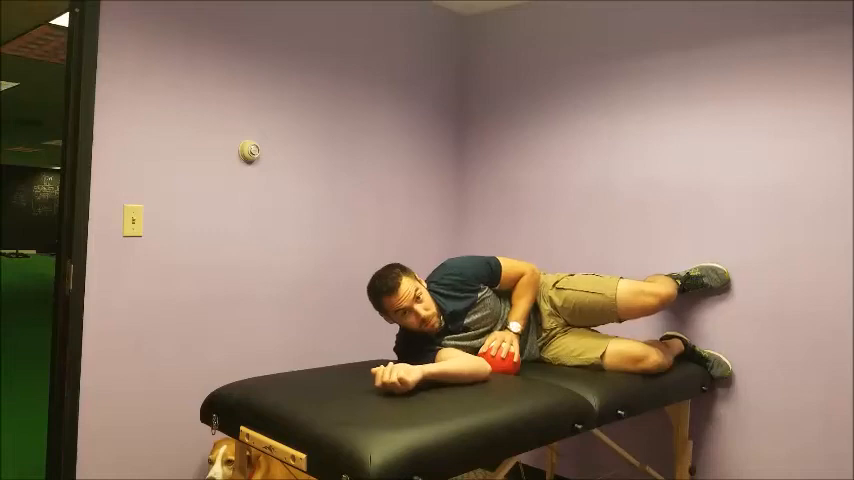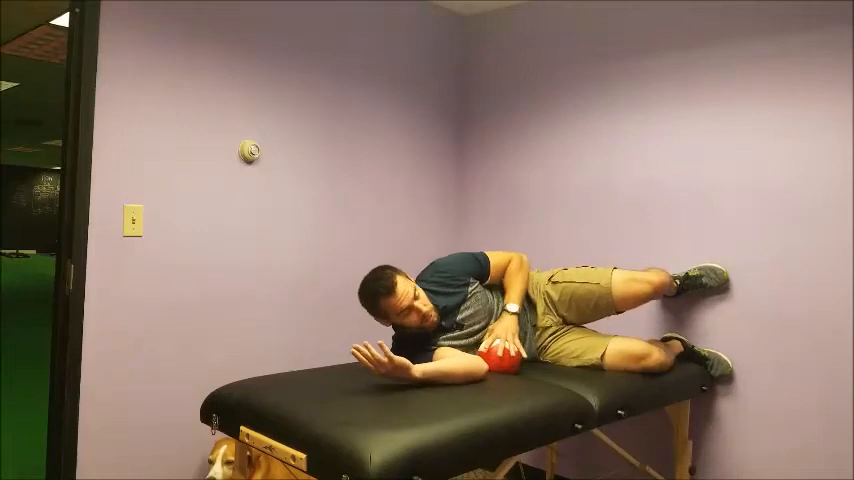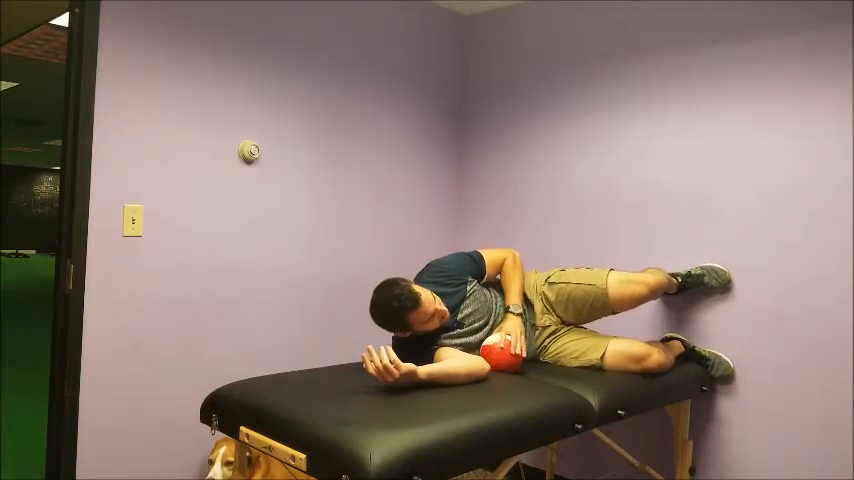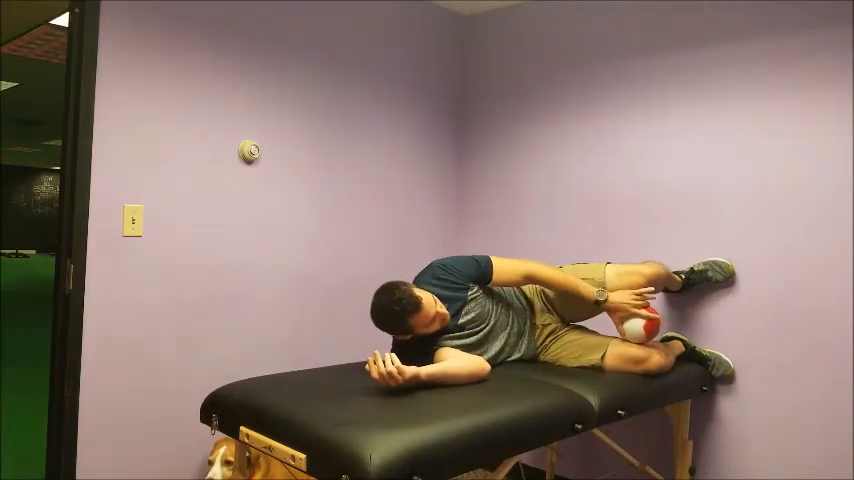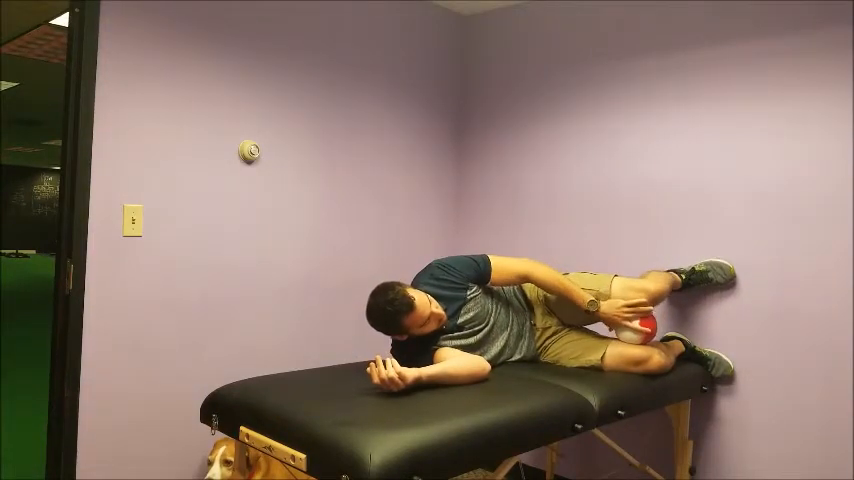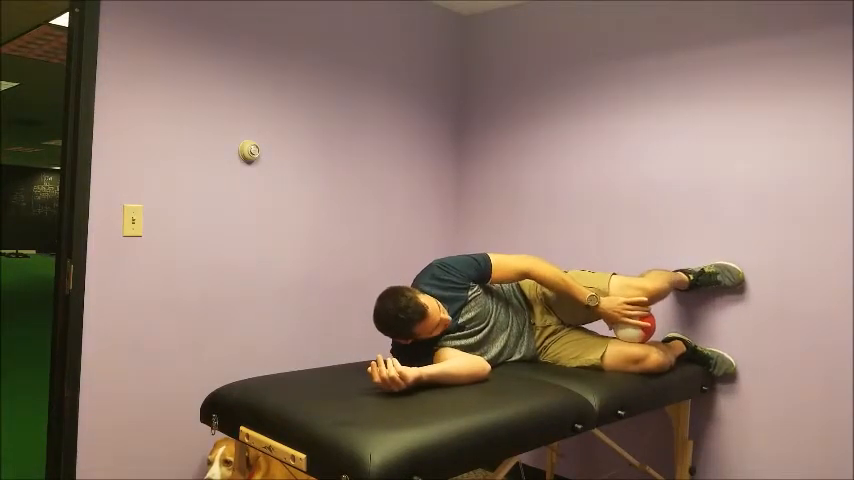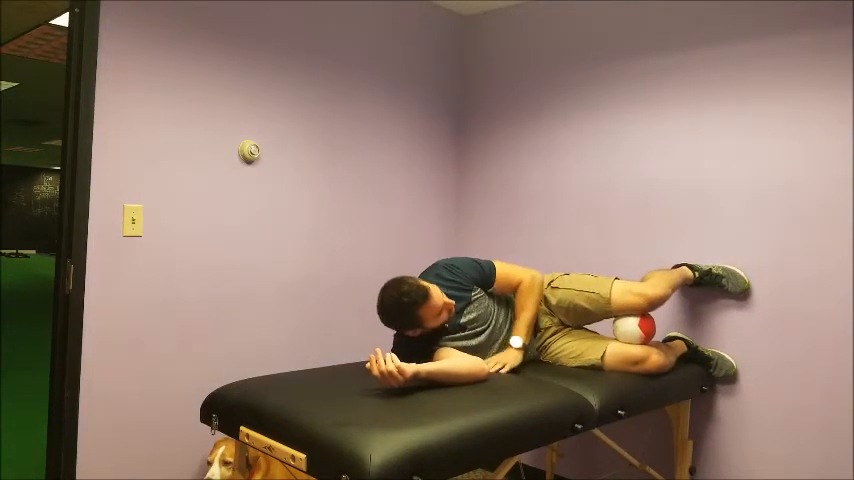
dt=0.7s
person 1, frame 1
left shoulder: (453, 274)
right shoulder: (415, 347)
left elbow: (529, 273)
right elbow: (480, 367)
left wrist: (512, 327)
right wrist: (414, 373)
left hip: (546, 300)
right hip: (546, 344)
left knee: (656, 296)
right knee: (651, 360)
left ankle: (679, 282)
right ankle: (678, 346)
person 1, frame 2
left shoulder: (443, 273)
right shoulder: (413, 346)
left elbow: (516, 261)
right elbow: (478, 366)
left wrist: (509, 315)
right wrist: (409, 373)
left hip: (539, 295)
right hip: (542, 343)
left knee: (651, 283)
right knee: (652, 358)
left ankle: (677, 283)
right ankle: (678, 346)
person 1, frame 3
left shoulder: (440, 273)
right shoulder: (416, 347)
left elbow: (509, 258)
right elbow: (479, 366)
left wrist: (513, 314)
right wrist: (412, 375)
left hip: (539, 295)
right hip: (540, 341)
left knee: (648, 284)
right knee: (653, 360)
left ankle: (676, 283)
right ankle: (678, 347)
person 1, frame 4
left shoulder: (443, 274)
right shoulder: (417, 348)
left elbow: (529, 271)
right elbow: (479, 368)
left wrist: (604, 298)
right wrist: (410, 375)
left hip: (541, 297)
right hip: (541, 341)
left knee: (647, 276)
right knee: (653, 360)
left ankle: (678, 281)
right ankle: (679, 347)
person 1, frame 5
left shoulder: (440, 275)
right shoulder: (416, 349)
left elbow: (526, 269)
right elbow: (479, 367)
left wrist: (595, 306)
right wrist: (410, 377)
left hip: (541, 299)
right hip: (543, 343)
left knee: (650, 292)
right knee: (652, 361)
left ankle: (678, 279)
right ankle: (678, 347)
person 1, frame 6
left shoulder: (440, 275)
right shoulder: (417, 349)
left elbow: (526, 265)
right elbow: (479, 368)
left wrist: (596, 302)
right wrist: (411, 376)
left hip: (537, 298)
right hip: (540, 342)
left knee: (647, 289)
right knee: (650, 359)
left ankle: (685, 278)
right ankle: (679, 347)
person 1, frame 7
left shoulder: (446, 274)
right shoulder: (417, 346)
left elbow: (529, 279)
right elbow: (478, 368)
left wrist: (513, 346)
right wrist: (410, 372)
left hip: (544, 298)
right hip: (544, 342)
left knee: (649, 295)
right knee: (651, 360)
left ankle: (688, 273)
right ankle: (680, 347)
